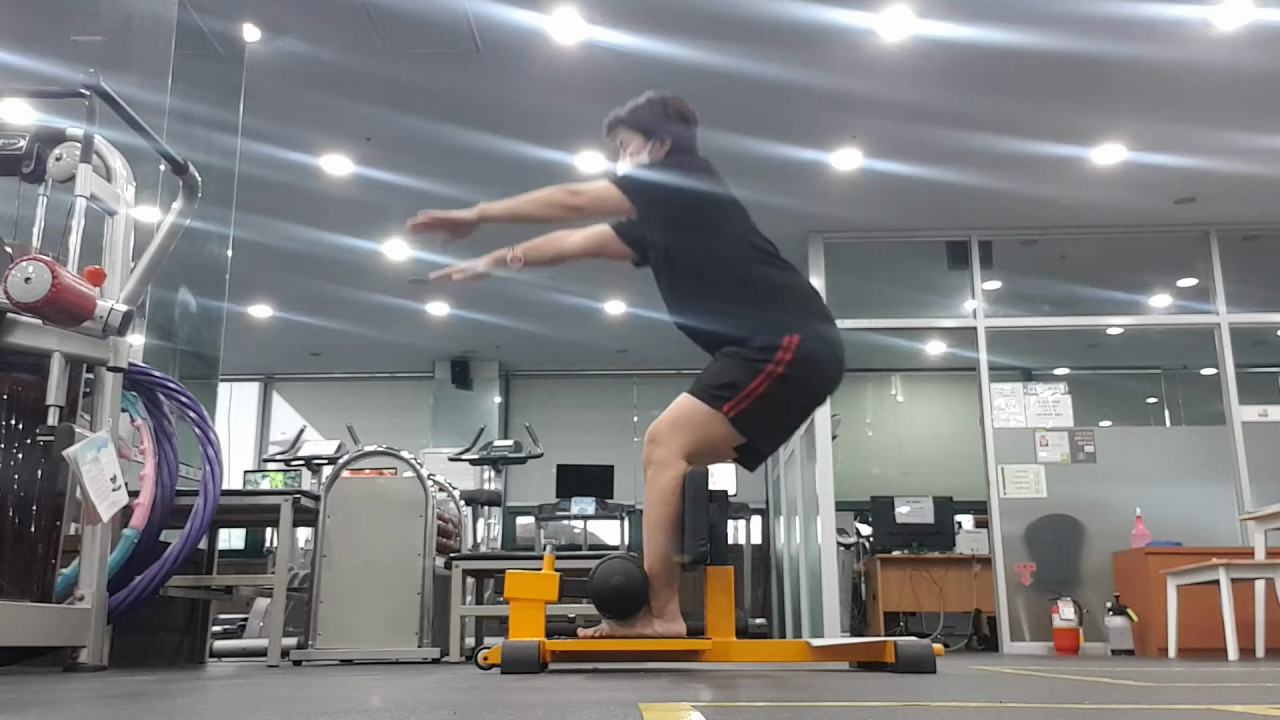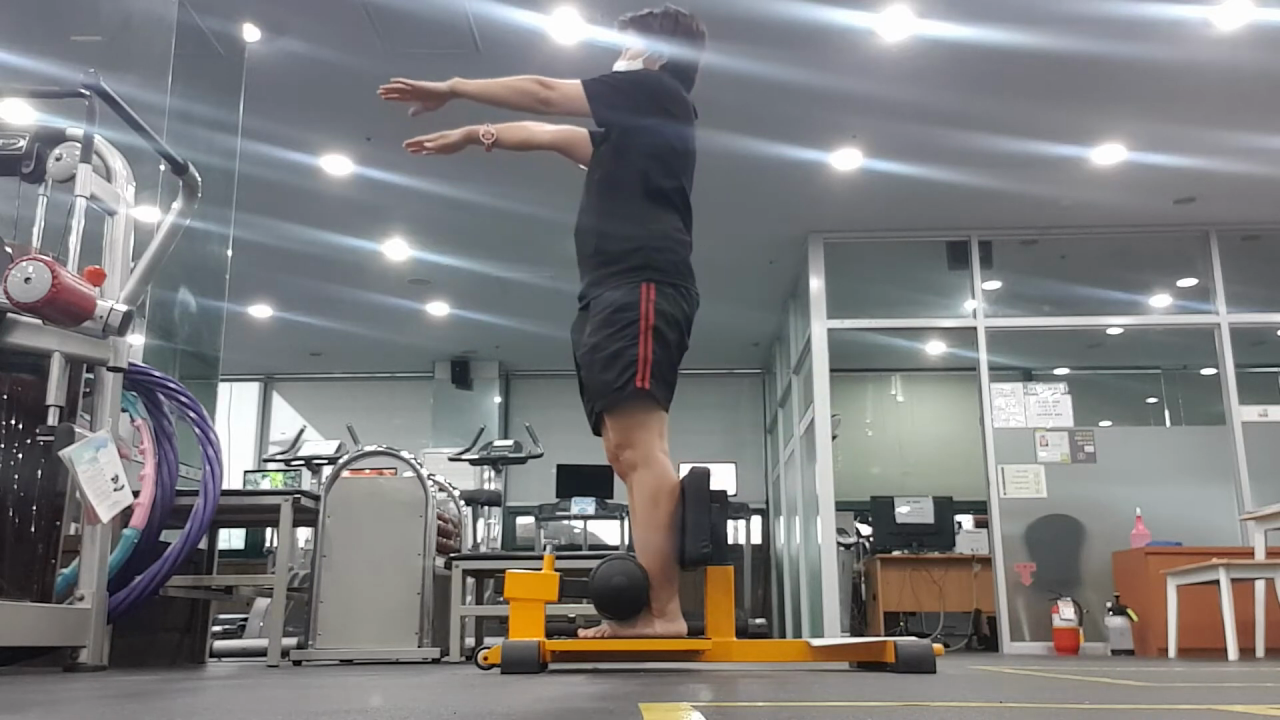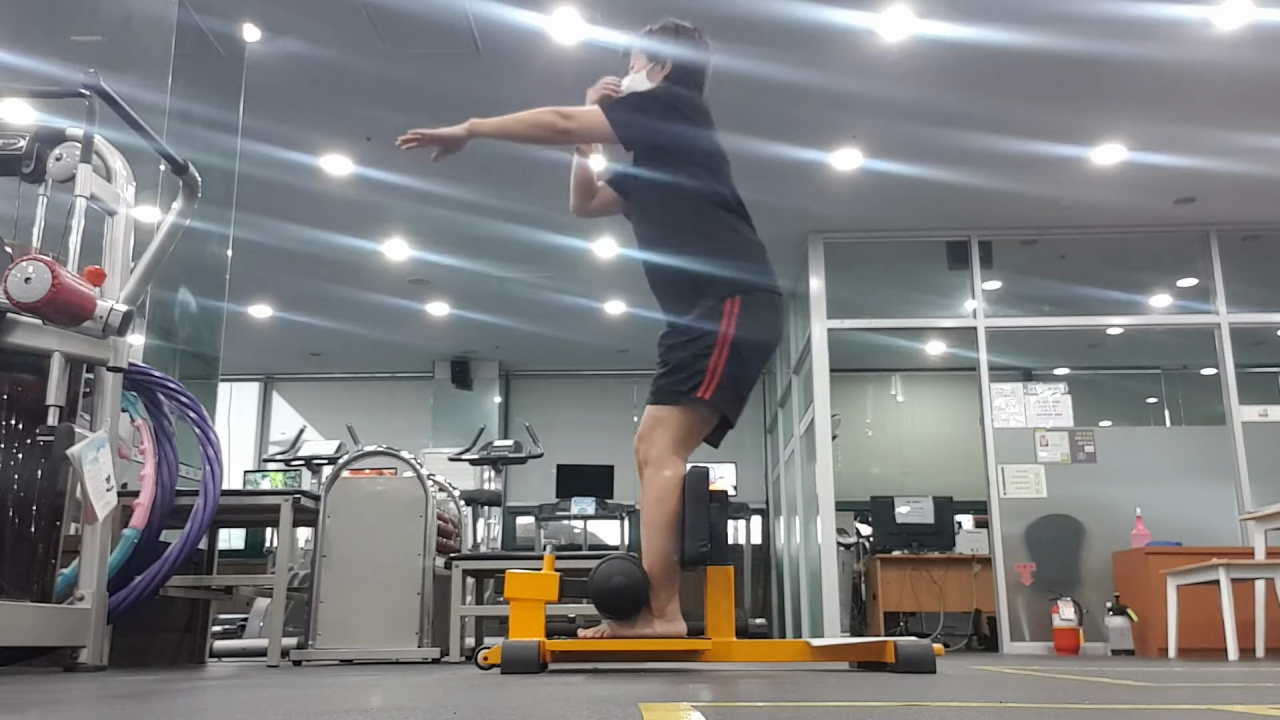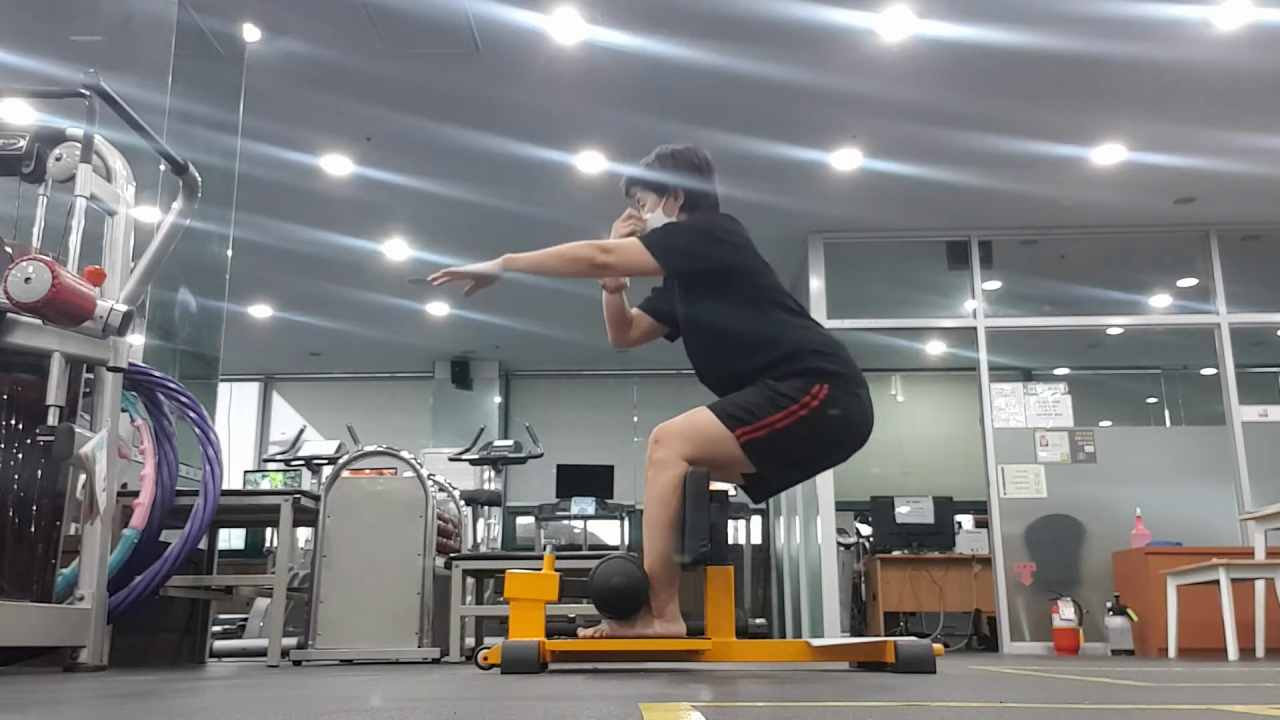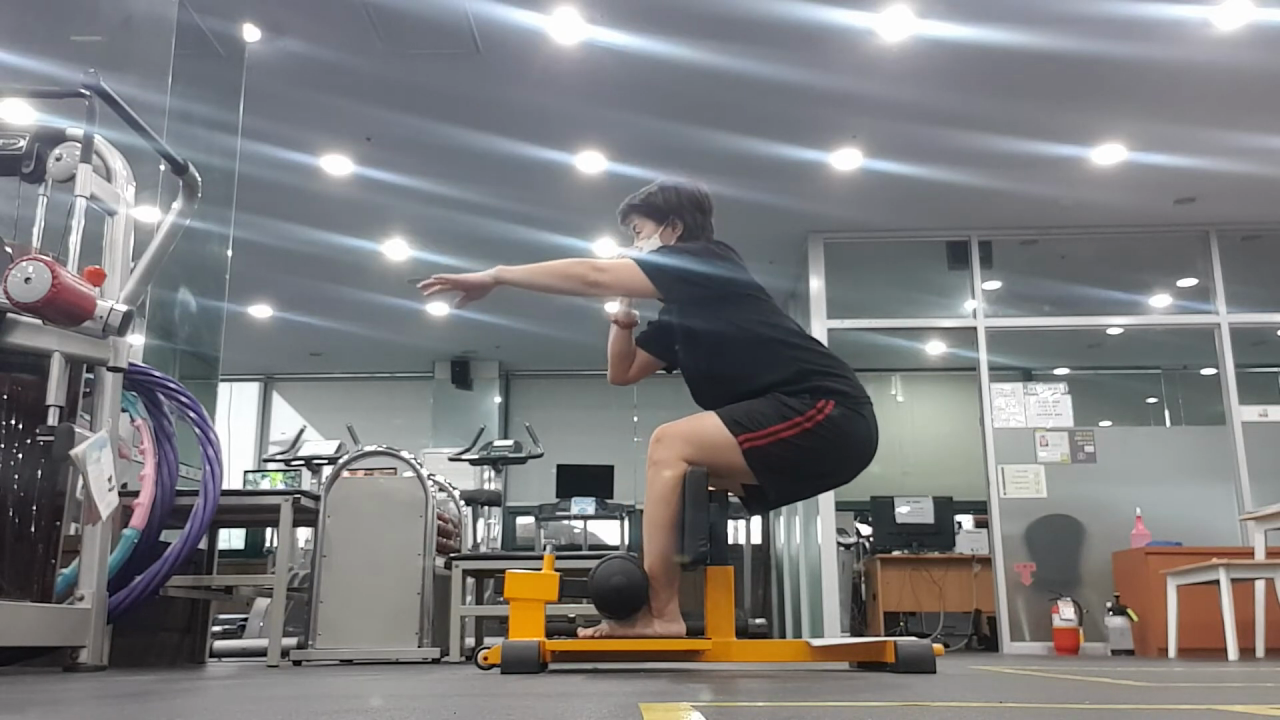
dt=1s
person 1, frame 1
left shoulder: (684, 180)
right shoulder: (661, 221)
left elbow: (575, 202)
right elbow: (578, 241)
left wrist: (475, 216)
right wrist: (495, 261)
left hip: (789, 343)
right hip: (788, 350)
left knee: (665, 444)
right knee: (671, 459)
left ankle: (658, 614)
right ankle: (664, 609)
person 1, frame 2
left shoulder: (657, 95)
right shoulder: (631, 131)
left elbow: (543, 93)
right elbow: (549, 134)
left wrist: (450, 87)
right wrist: (474, 135)
left hip: (640, 289)
right hip: (613, 297)
left knee: (639, 447)
right knee: (627, 451)
left ankle: (661, 612)
right ankle: (653, 609)
person 1, frame 3
left shoulder: (674, 106)
right shoulder: (654, 157)
left elbow: (563, 123)
right elbow: (585, 203)
left wrist: (469, 129)
right wrist: (585, 143)
left hip: (726, 304)
right hip: (707, 311)
left knee: (658, 446)
right knee: (655, 451)
left ankle: (661, 612)
right ankle: (658, 609)
person 1, frame 4
left shoulder: (711, 234)
right shoulder: (687, 277)
left elbow: (597, 259)
right elbow: (623, 333)
left wrist: (501, 264)
right wrist: (614, 274)
left hip: (821, 395)
right hip: (822, 404)
left knee: (670, 443)
right knee: (682, 471)
left ankle: (659, 615)
person 1, frame 5
left shoulder: (707, 261)
right shoulder: (683, 309)
left elbow: (594, 276)
right elbow: (622, 371)
left wrist: (496, 275)
right wrist: (625, 310)
left hip: (828, 414)
right hip: (827, 427)
left knee: (671, 444)
right knee: (680, 481)
left ankle: (660, 616)
